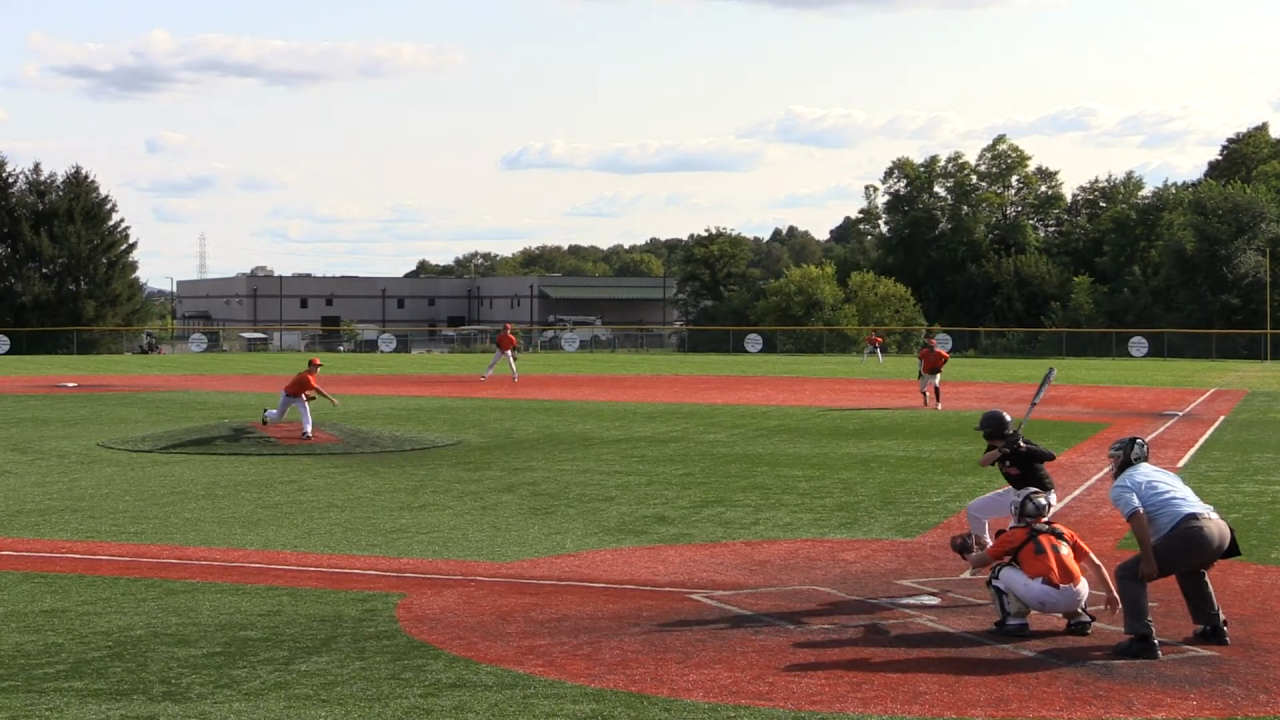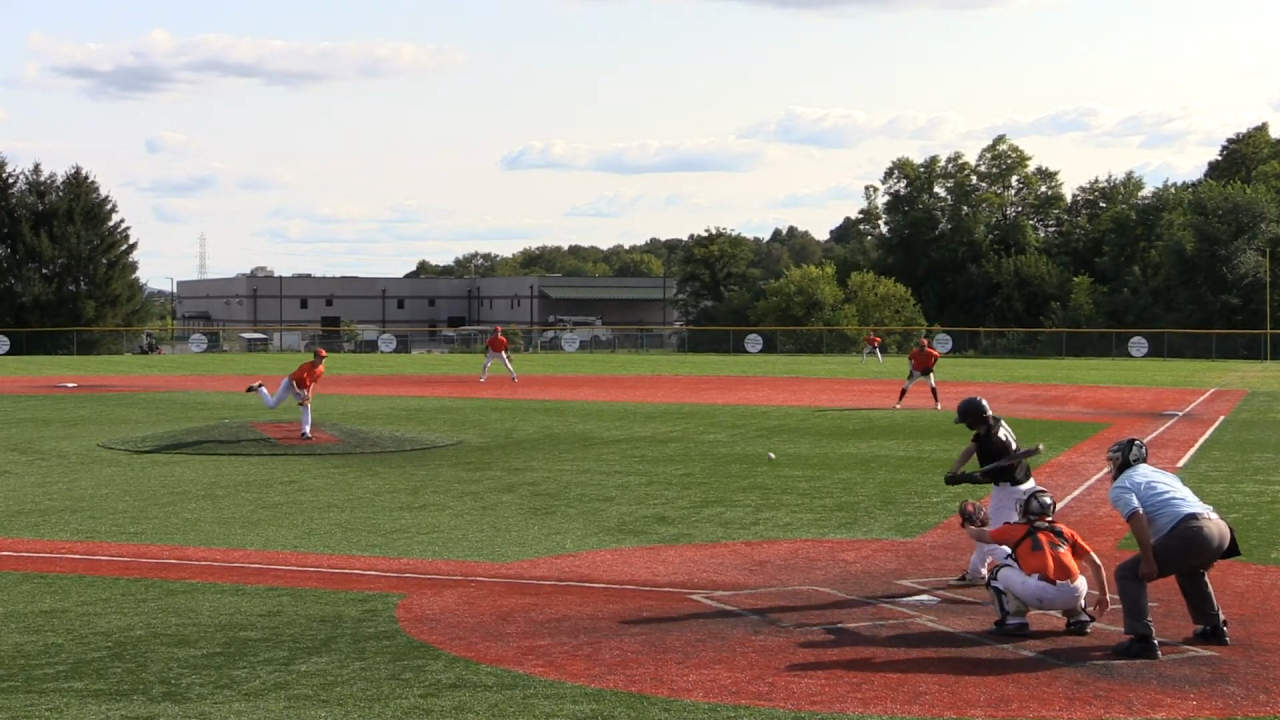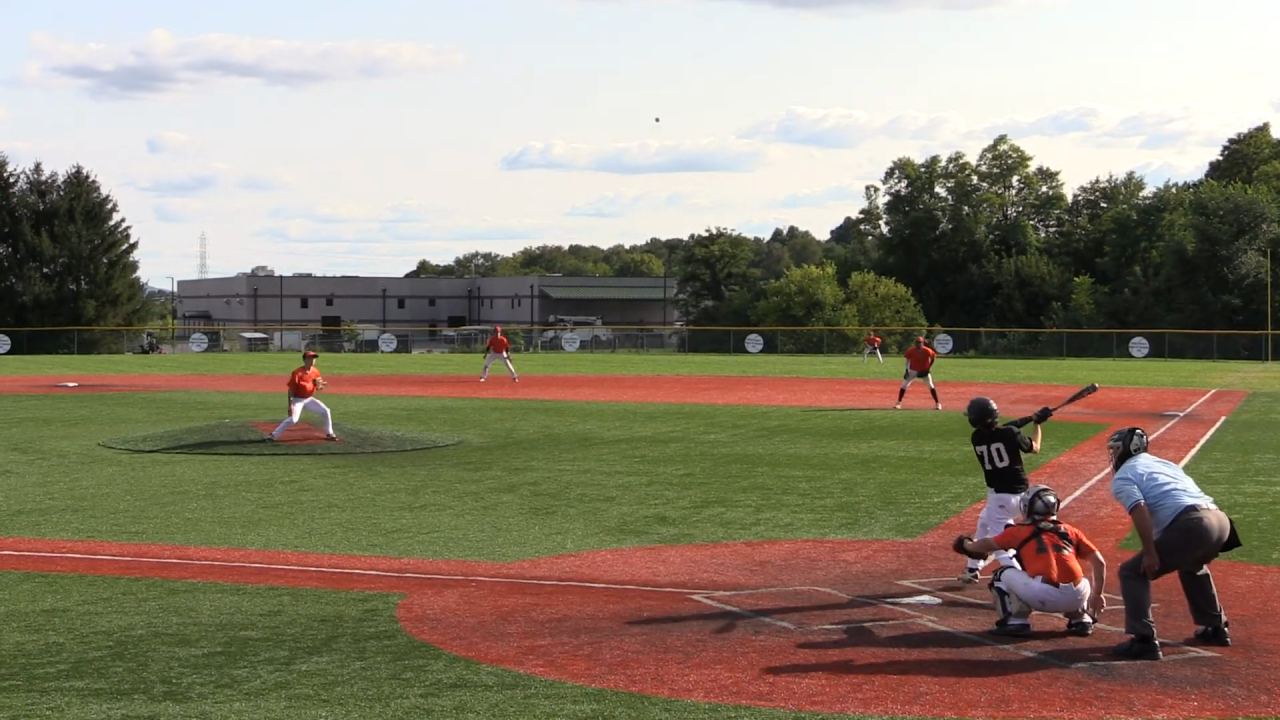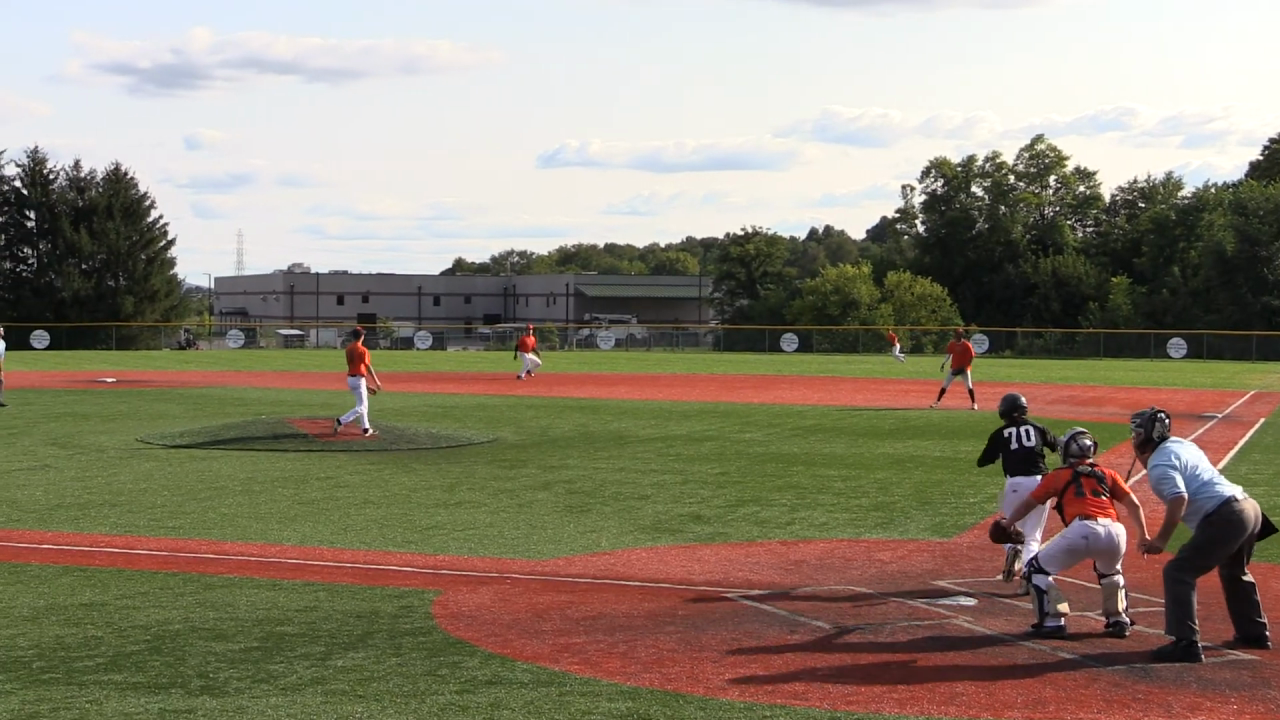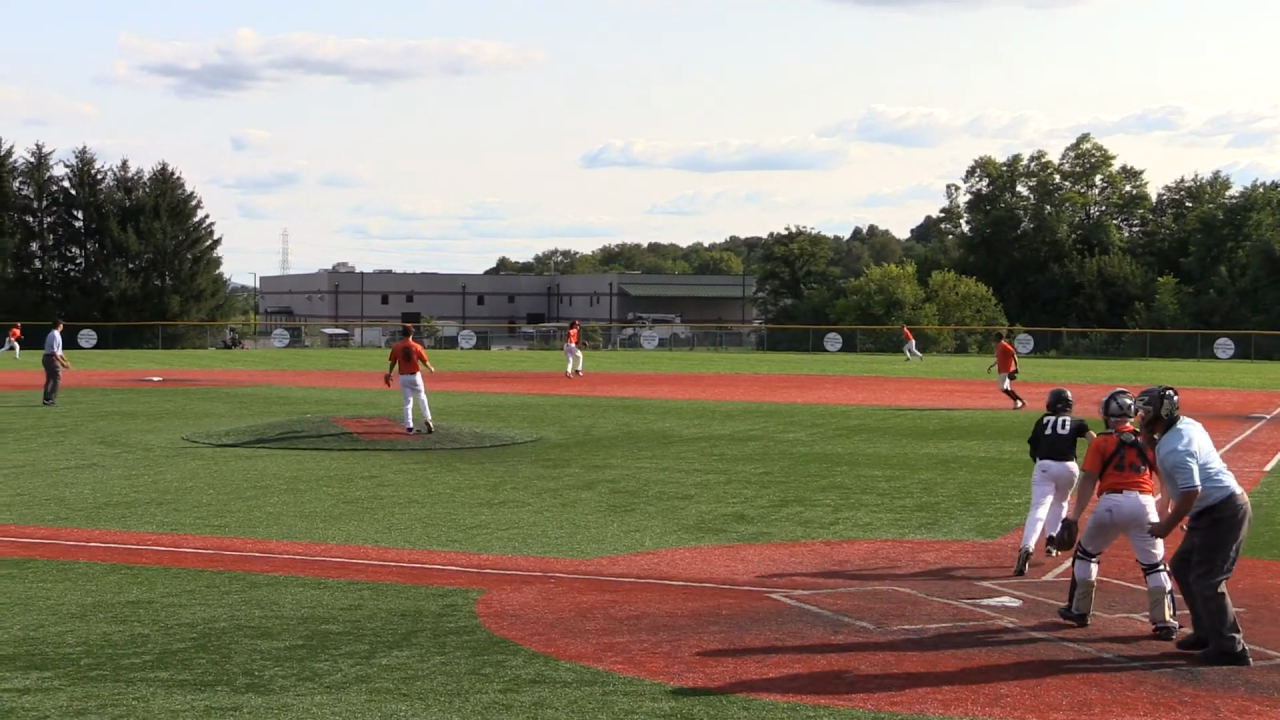
dt=0.4s
person 1, frame 1
left shoulder: (1121, 485)
right shoulder: (1166, 473)
left elbow: (1138, 516)
left wrist: (1148, 560)
right wrist: (1205, 553)
left hip: (1193, 533)
right hip: (1221, 528)
left knee: (1127, 573)
right knee: (1189, 568)
left ankle: (1144, 640)
right ankle: (1214, 628)
person 1, frame 2
left shoulder: (1120, 486)
right shoulder: (1165, 474)
left elbow: (1137, 517)
left wrist: (1148, 560)
right wrist: (1205, 554)
left hip: (1191, 534)
right hip: (1220, 528)
left knee: (1128, 573)
right knee: (1189, 568)
left ankle: (1143, 640)
right ankle: (1214, 627)
person 1, frame 3
left shoulder: (1121, 478)
right shoulder: (1166, 464)
left elbow: (1139, 510)
left wrist: (1150, 553)
left hip: (1191, 526)
right hip: (1220, 520)
left knee: (1132, 573)
right knee: (1192, 566)
left ankle: (1144, 641)
right ankle: (1216, 628)
person 1, frame 4
left shoulder: (1159, 464)
right shoulder: (1182, 444)
left elbow: (1179, 500)
left wrist: (1161, 539)
right wrist: (1146, 462)
left hip: (1225, 518)
right hip: (1248, 508)
left knee: (1178, 572)
right knee: (1233, 571)
left ankle: (1186, 643)
right ankle: (1255, 632)
person 1, frame 5
left shoulder: (1174, 447)
right shoulder: (1187, 425)
left elbow: (1191, 491)
right elbow: (1162, 458)
left wrist: (1167, 526)
right wrist: (1149, 436)
left hip: (1221, 513)
right hip: (1226, 507)
left knee: (1206, 579)
right knee: (1181, 567)
left ankle: (1230, 648)
right ankle: (1207, 632)
person 2, frame 1
left shoulder: (1014, 535)
right shoulder: (1064, 531)
left elbow: (979, 561)
right elbow: (1096, 565)
left wrist: (968, 555)
right wrist: (1111, 593)
left hip: (1044, 597)
right hip: (1077, 596)
left knee: (1000, 572)
left ankle: (1015, 622)
right ankle: (1079, 620)
person 2, frame 2
left shoulder: (1015, 530)
right shoulder: (1065, 531)
left elbow: (980, 535)
right elbow: (1095, 564)
left wrist: (969, 526)
right wrist: (1103, 595)
left hip: (1041, 593)
right hip: (1075, 593)
left knee: (998, 574)
left ankle: (1014, 621)
right ankle: (1079, 619)
person 2, frame 3
left shoulder: (1020, 531)
right shoulder: (1071, 531)
left elbow: (987, 544)
right elbow: (1099, 562)
left wrist: (968, 544)
right wrist: (1097, 594)
left hip: (1044, 595)
right hip: (1078, 596)
left knee: (1003, 576)
left ankle: (1016, 622)
right ankle: (1081, 620)
person 2, frame 4
left shoulder: (1057, 476)
right shoulder: (1107, 474)
left elbow: (1028, 503)
right elbow: (1133, 504)
left wrist: (1008, 523)
right wrist: (1143, 536)
left hip: (1082, 530)
right hip: (1115, 532)
left knee: (1036, 568)
right knee: (1110, 571)
left ankle: (1052, 622)
right ankle: (1118, 621)
person 2, frame 5
left shoulder: (1101, 442)
left elbow: (1089, 481)
left wrist: (1074, 517)
left hip: (1111, 504)
right hip: (1143, 504)
left knee: (1086, 553)
right knee: (1154, 565)
left ankle: (1078, 610)
right ankle: (1165, 623)
person 3, frame 1
left shoulder: (1022, 447)
right shoulder: (996, 447)
left elbow: (1050, 456)
right elbow: (982, 462)
left wrist: (1022, 447)
right wrist: (1002, 450)
right hip: (1017, 493)
right knee: (974, 509)
right ankle: (984, 550)
person 3, frame 2
left shoulder: (993, 441)
right shoulder: (994, 423)
left elbow: (988, 477)
right elbow: (970, 449)
left wrist: (967, 477)
right wrist: (954, 471)
left hip: (1011, 491)
right hip: (1015, 486)
left knee: (994, 545)
right ankle: (976, 573)
person 3, frame 3
left shoulder: (976, 438)
right shoulder: (1010, 434)
right elbow: (1034, 448)
left wrist: (1032, 417)
right wrist: (1037, 423)
left hip: (1000, 496)
right hip: (1021, 493)
right knee: (984, 523)
right ankle: (973, 569)
person 3, frame 4
left shoulder: (999, 434)
right shoulder: (1038, 428)
left elbow: (986, 460)
right elbow: (1060, 449)
left hip: (1016, 483)
right hip: (1040, 483)
right knee: (1032, 537)
left ankle: (1013, 550)
person 3, frame 5
left shoulder: (1042, 421)
right shoulder: (1077, 421)
left elbow: (1033, 452)
right elbow: (1092, 437)
left hip: (1045, 467)
right hip: (1068, 467)
left knee: (1037, 513)
right knee: (1060, 504)
left ankle: (1026, 550)
right ankle: (1052, 541)
